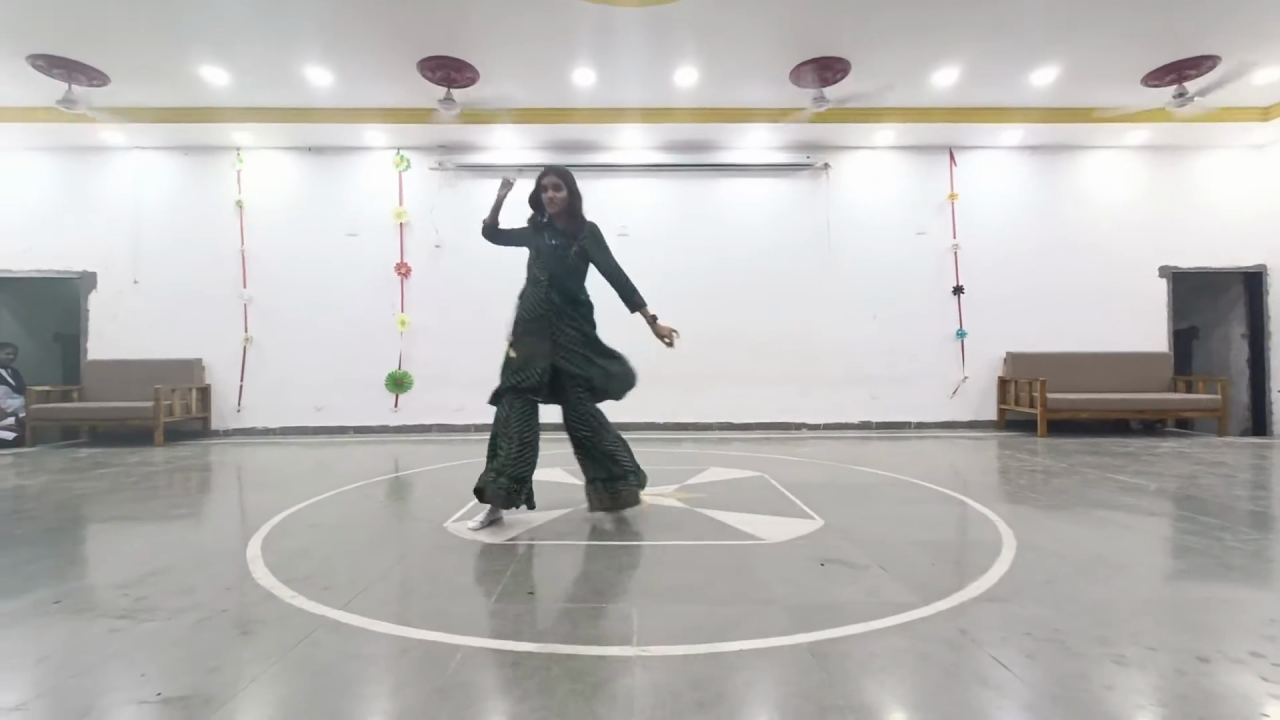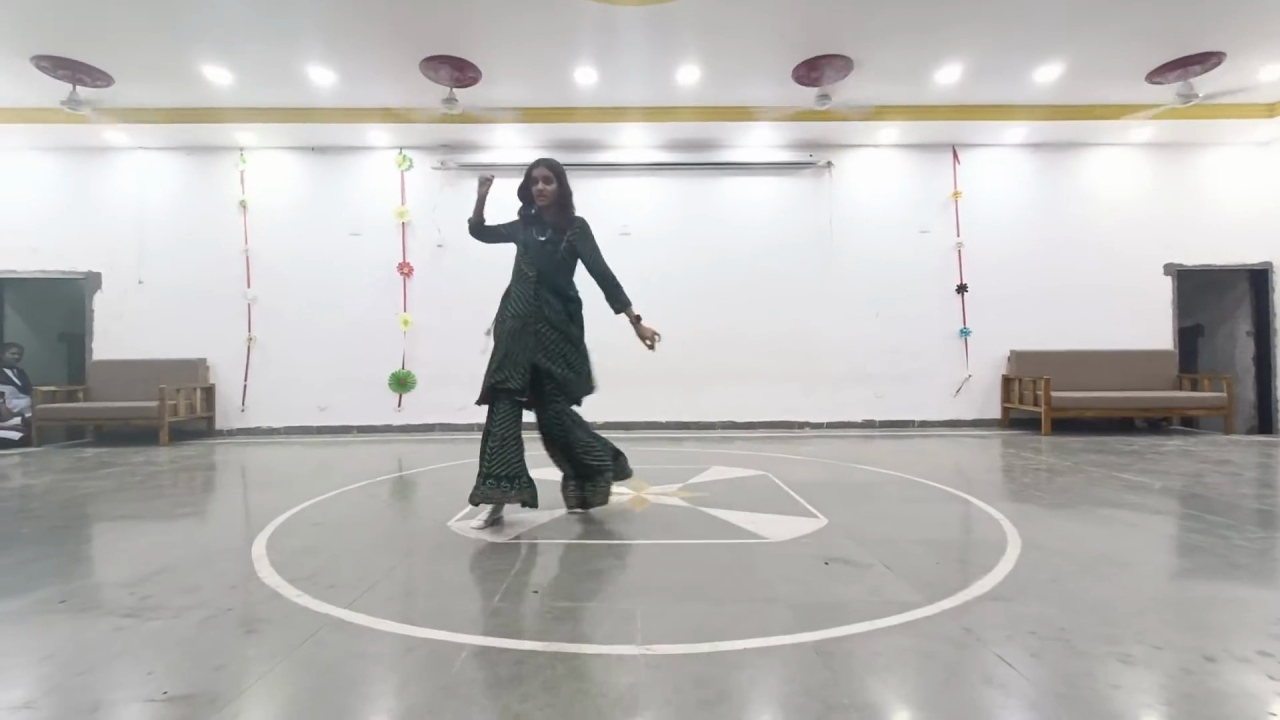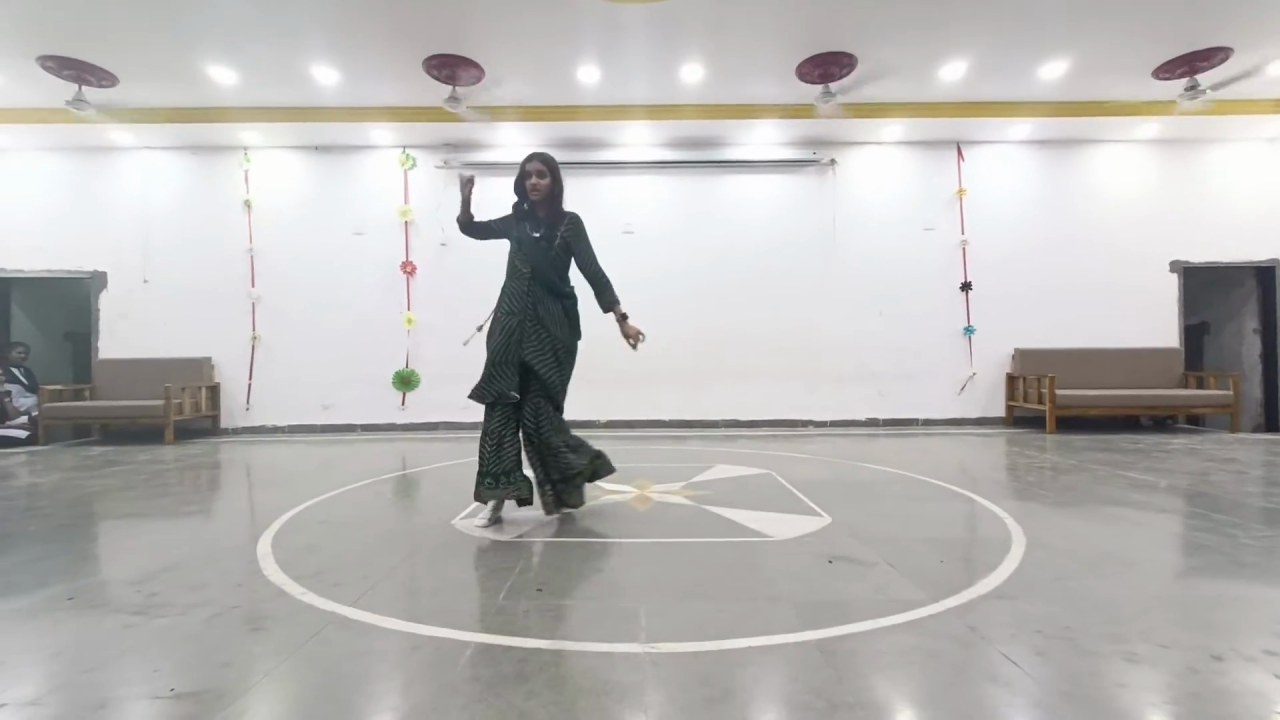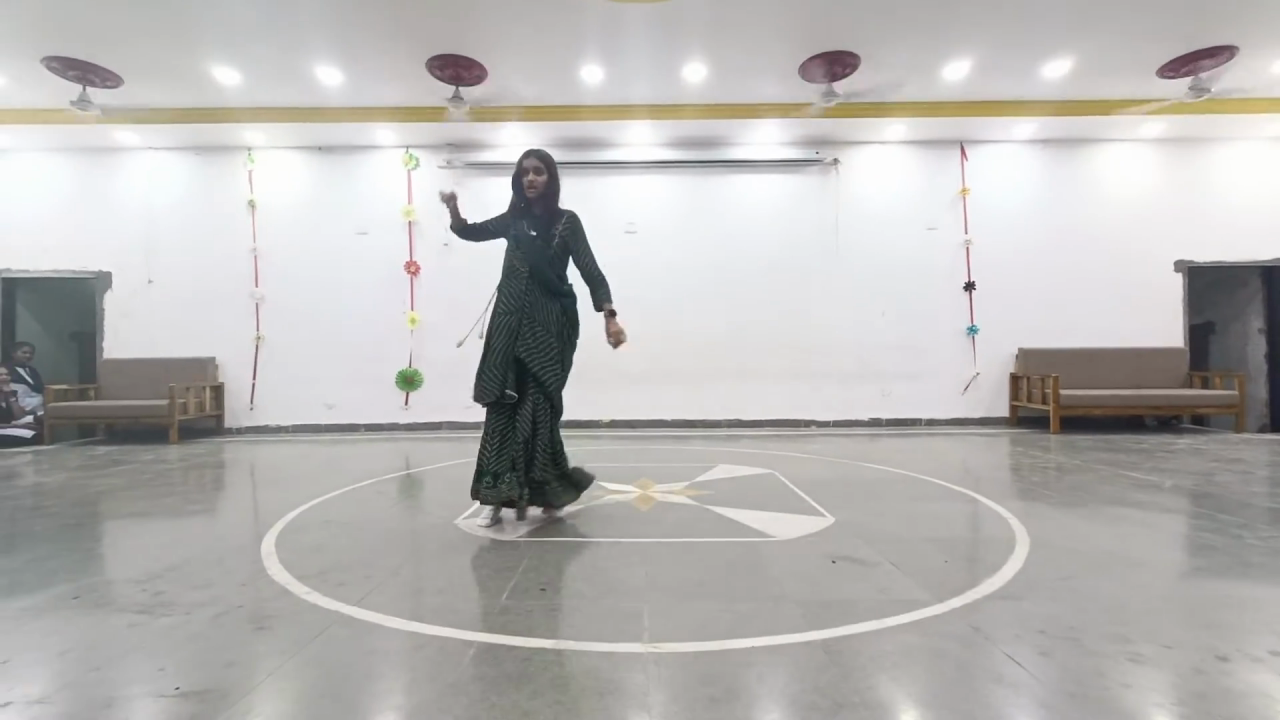
dt=0.1s
person 1, frame 1
left shoulder: (587, 233)
right shoulder: (536, 232)
left elbow: (616, 277)
right elbow: (491, 233)
left wrist: (651, 320)
right wrist: (502, 197)
left hip: (571, 329)
right hip: (531, 328)
left knee: (581, 411)
right knee: (515, 407)
left ankle: (616, 485)
right ankle: (496, 501)
person 1, frame 2
left shoulder: (576, 228)
right shoulder: (524, 227)
left elbow: (602, 275)
right elbow: (478, 231)
left wrist: (635, 321)
right wrist: (482, 195)
left hip: (556, 325)
right hip: (516, 324)
left knee: (553, 410)
right knee: (503, 406)
left ankle: (590, 482)
right ankle: (496, 498)
person 1, frame 3
left shoulder: (569, 224)
right shoulder: (518, 221)
left elbow: (594, 274)
right elbow: (471, 228)
left wrist: (622, 319)
right wrist: (465, 197)
left hip: (552, 323)
right hip: (512, 321)
left knee: (540, 409)
right knee: (501, 405)
left ankle: (563, 486)
right ankle: (497, 496)
person 1, frame 4
left shoulder: (566, 221)
right shoulder: (513, 219)
left elbow: (591, 271)
right elbow: (467, 232)
left wrist: (609, 317)
right wrist: (452, 209)
left hip: (549, 322)
right hip: (509, 319)
left knee: (537, 407)
right knee: (501, 404)
left ankle: (548, 491)
right ankle: (497, 496)
